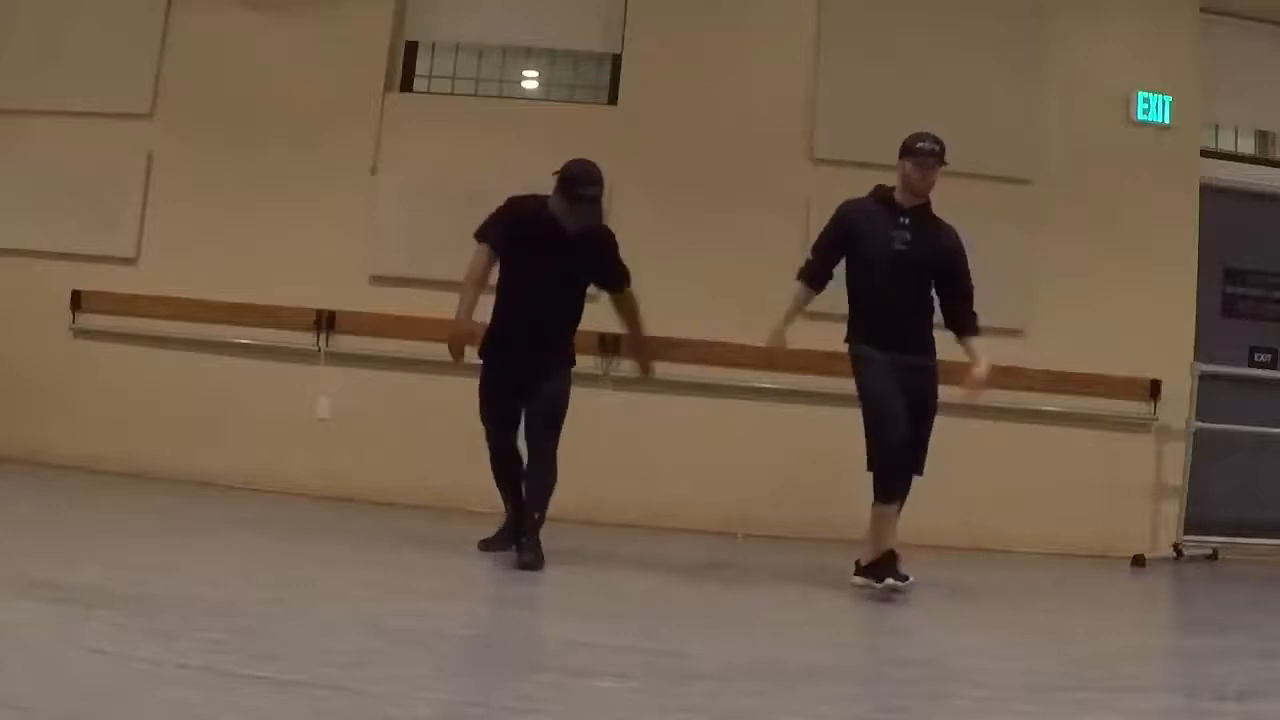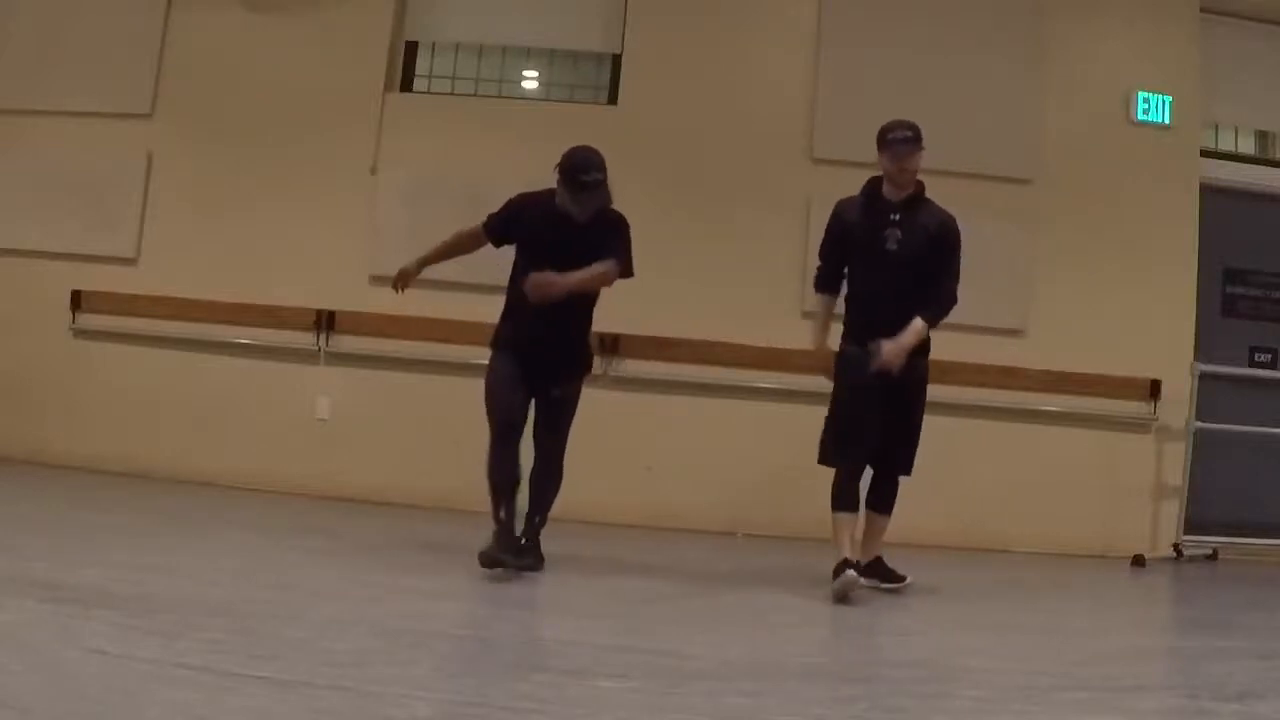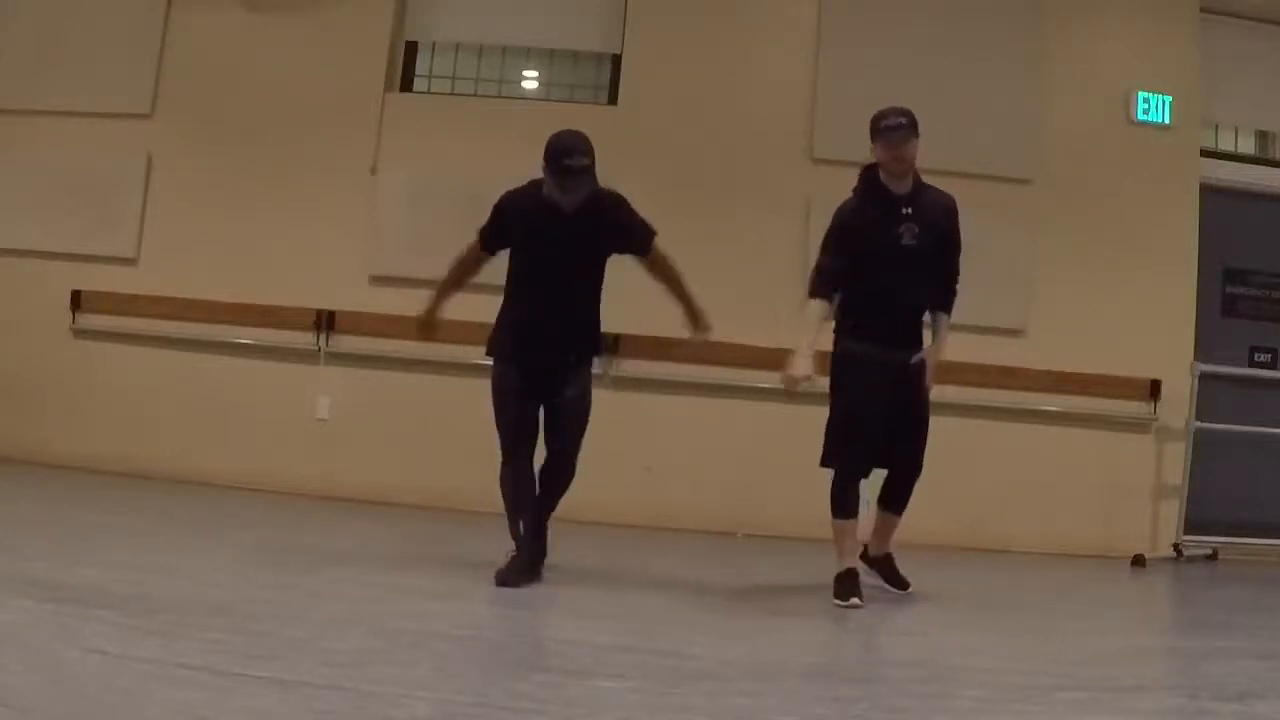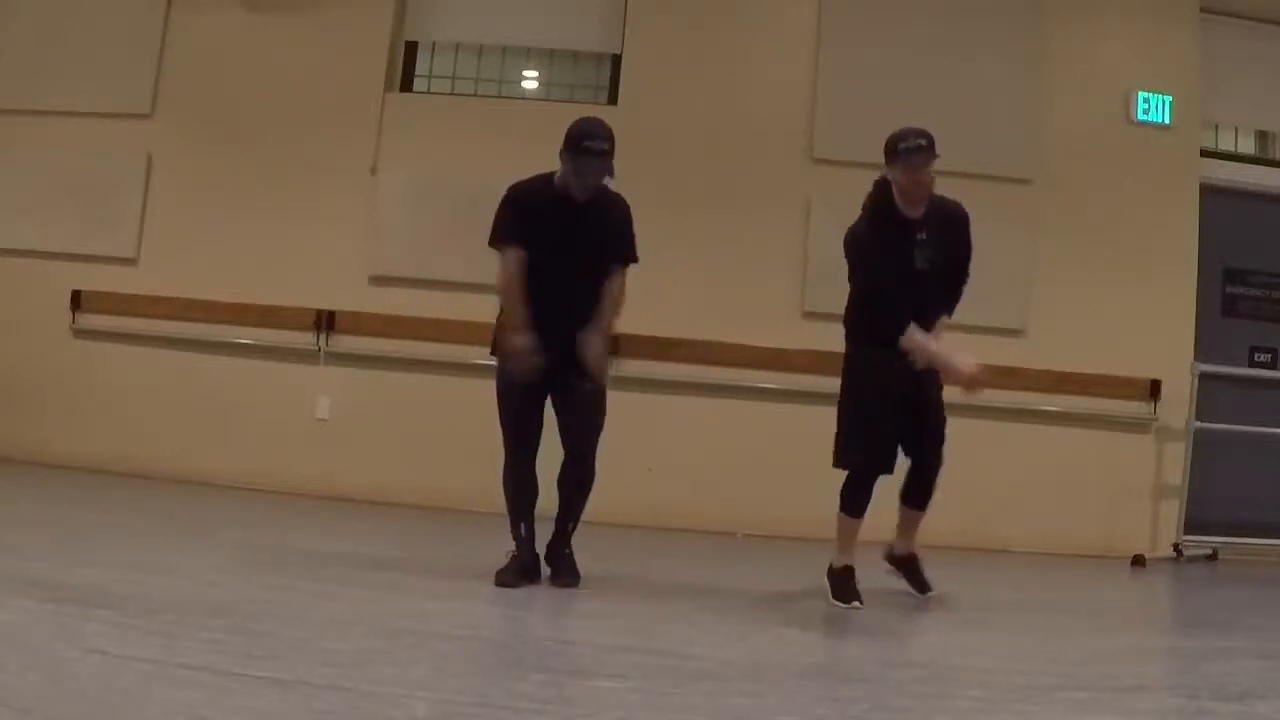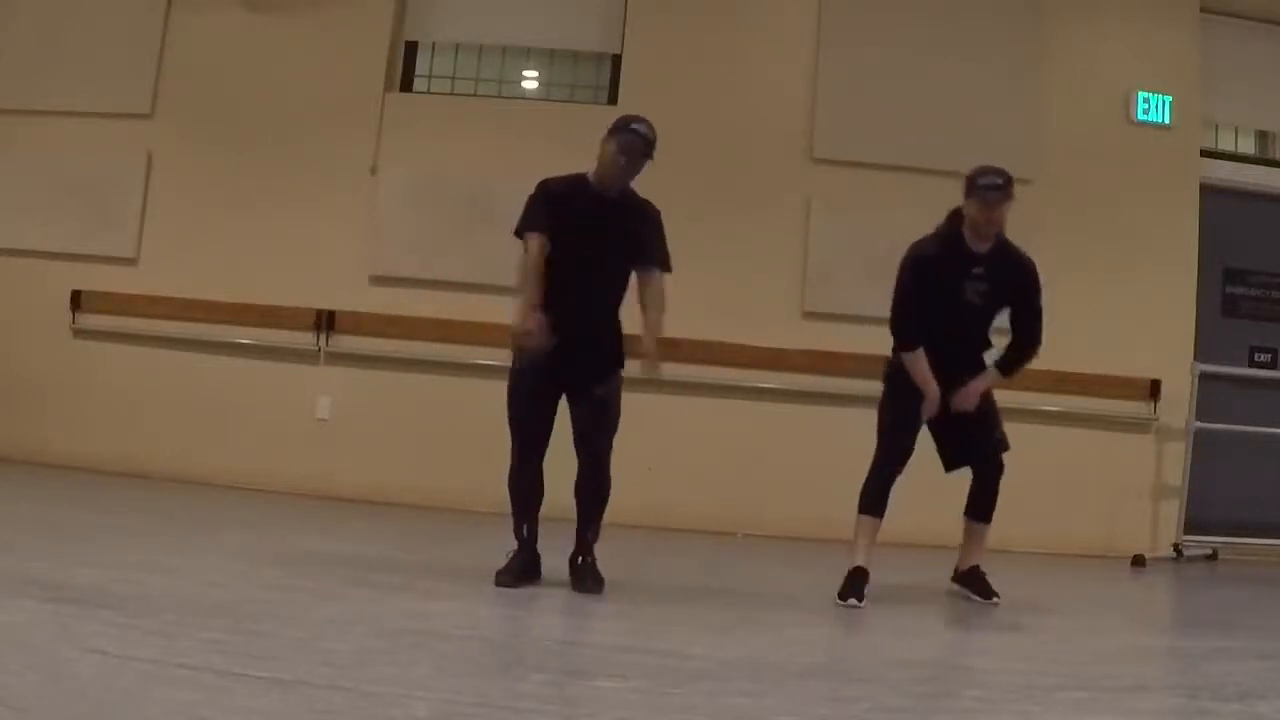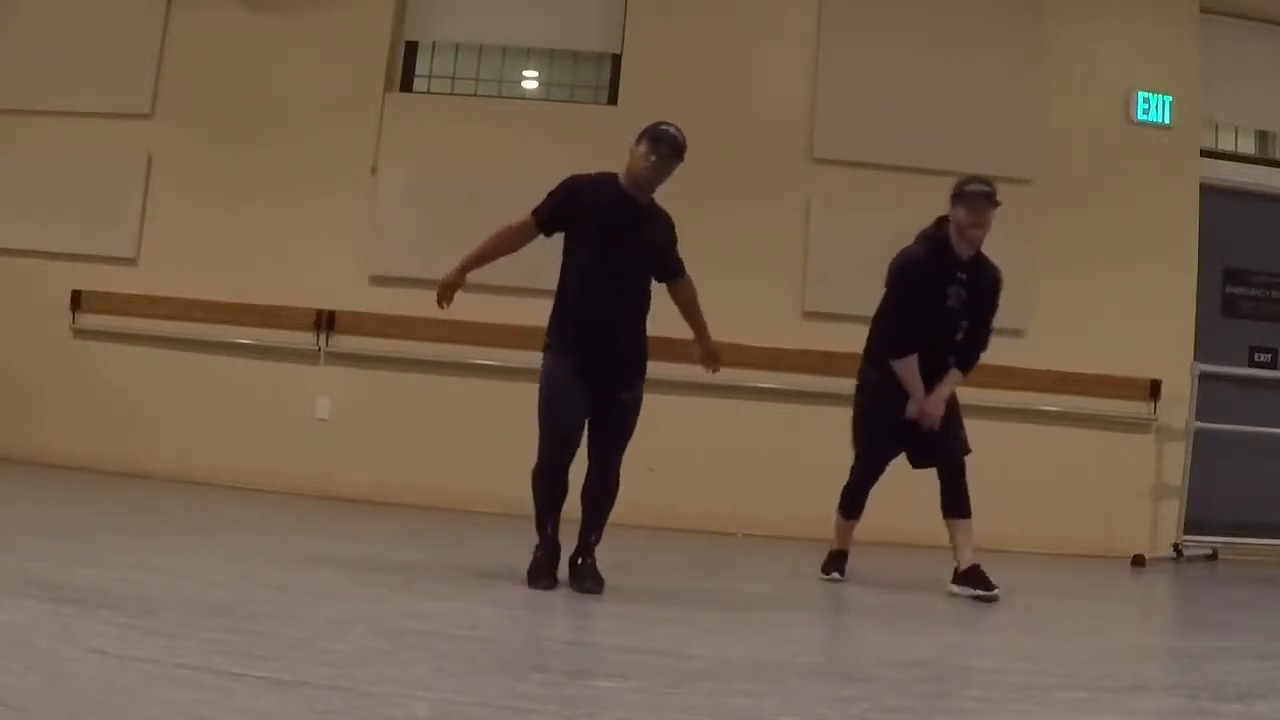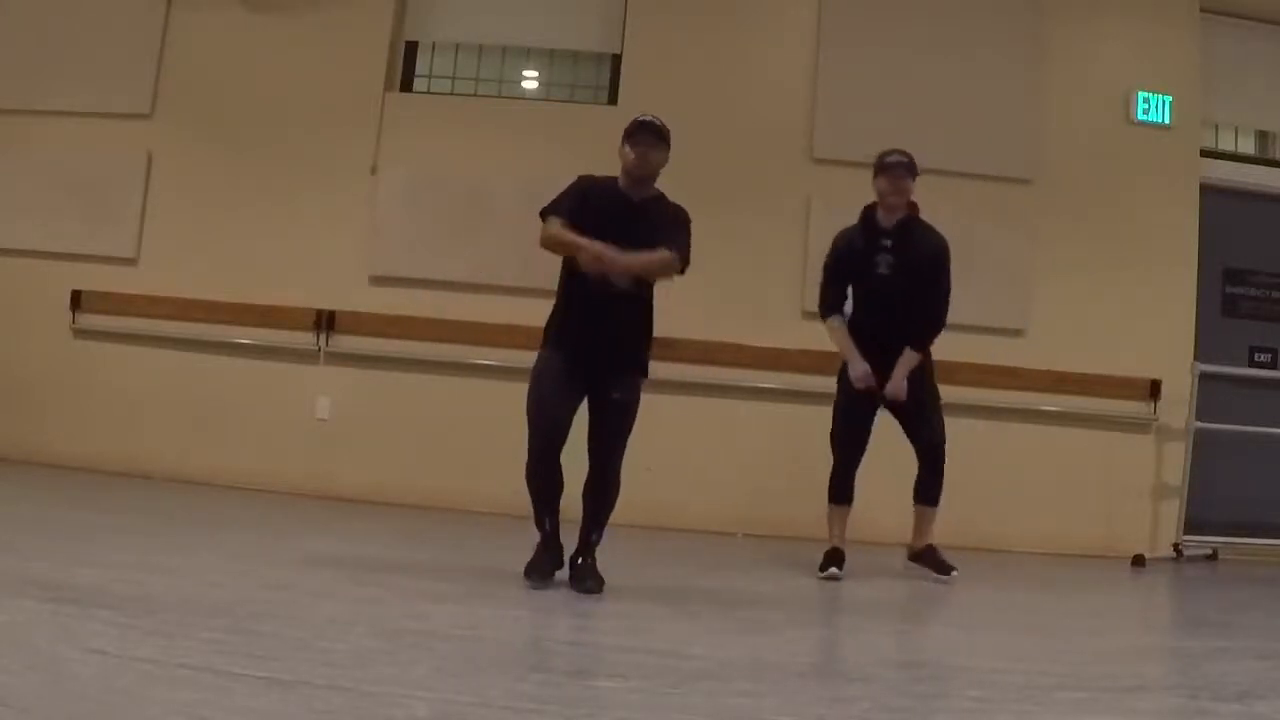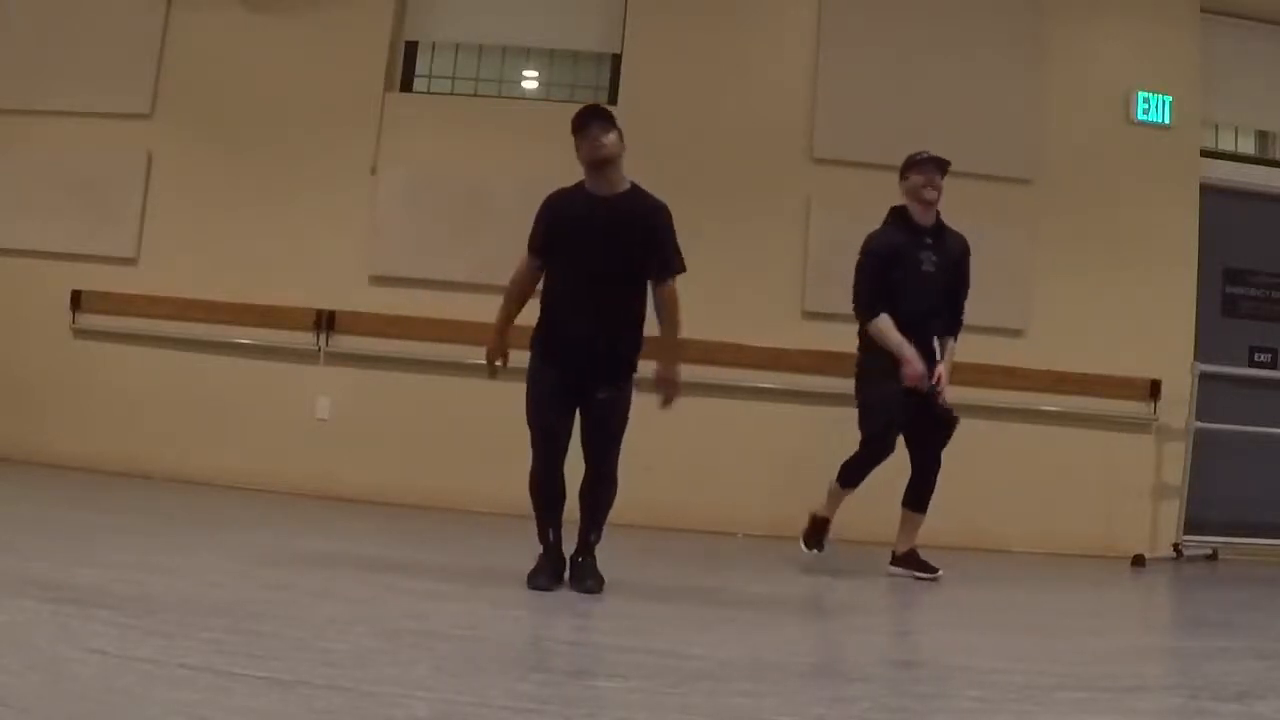
dt=0.5s
person 1, frame 1
left shoulder: (599, 241)
right shoulder: (519, 214)
left elbow: (621, 296)
right elbow: (483, 258)
left wrist: (640, 347)
right wrist: (464, 313)
left hip: (552, 360)
right hip: (502, 349)
left knee: (543, 446)
right knee: (500, 439)
left ankle: (531, 536)
right ankle: (517, 519)
person 1, frame 2
left shoulder: (612, 225)
right shoulder: (528, 208)
left elbow: (609, 271)
right elbow: (478, 235)
left wrist: (565, 283)
right wrist: (420, 264)
left hip: (567, 357)
right hip: (513, 347)
left knee: (550, 450)
right knee: (504, 436)
left ankle: (530, 536)
right ankle: (503, 531)
person 1, frame 3
left shoulder: (610, 209)
right shoulder: (518, 205)
left elbow: (652, 256)
right elbow: (478, 252)
left wrist: (689, 306)
right wrist: (438, 300)
left hip: (573, 355)
right hip: (514, 350)
left knee: (563, 453)
right knee: (516, 451)
left ankle: (536, 526)
right ankle: (525, 549)
person 1, frame 4
left shoulder: (614, 210)
right shoulder: (524, 197)
left elbow: (616, 277)
right elbow: (511, 267)
left wrist: (599, 333)
right wrist: (517, 331)
left hip: (582, 353)
right hip: (523, 347)
left knee: (582, 454)
right knee: (520, 453)
left ankle: (561, 546)
right ankle: (524, 551)
person 1, frame 5
left shoulder: (642, 216)
right shoulder: (555, 193)
left elbow: (652, 279)
right elbow: (534, 251)
left wrist: (650, 336)
right wrist: (529, 309)
left hip: (599, 358)
right hip: (538, 350)
left knee: (595, 460)
right knee: (526, 454)
left ankle: (585, 556)
right ankle: (525, 552)
person 1, frame 6
left shoulder: (660, 225)
right shoulder: (583, 191)
left elbow: (678, 280)
right elbow: (524, 230)
left wrist: (704, 339)
right wrist: (462, 269)
left hip: (626, 361)
right hip: (569, 350)
left knee: (606, 464)
right knee: (555, 452)
left ankle: (585, 555)
right ankle: (547, 546)
person 1, frame 7
left shoulder: (671, 218)
right shoulder: (587, 191)
left elbow: (668, 262)
right elbow: (550, 232)
left wrist: (622, 261)
right wrist: (592, 254)
left hip: (623, 357)
right hip: (565, 344)
left knee: (606, 461)
right knee: (543, 444)
left ankle: (586, 556)
right ankle: (548, 544)
person 1, frame 8
left shoulder: (649, 212)
right shoulder: (559, 204)
left elbow: (664, 286)
right elbow: (530, 269)
left wrist: (669, 359)
right wrist: (501, 329)
left hip: (612, 363)
right hip: (551, 354)
left knee: (602, 463)
right knee: (547, 458)
left ankle: (586, 555)
right ankle: (550, 552)
person 2, frame 1
left shoulder: (944, 238)
right shoulder: (856, 215)
left elbow: (958, 305)
right elbow: (815, 273)
left wrist: (978, 356)
right wrist: (784, 323)
left hip: (919, 359)
right hip: (871, 352)
left knee: (905, 454)
right knee: (891, 442)
left ankle: (872, 558)
right ankle: (884, 550)
person 2, frame 2
left shoulder: (940, 225)
right shoulder: (849, 213)
left elbow: (944, 297)
right elbow: (827, 277)
left wrist: (904, 342)
right wrist: (821, 334)
left hip: (910, 359)
right hip: (858, 353)
left knee: (893, 461)
right knee: (849, 455)
left ankle: (869, 557)
right ankle: (845, 559)
person 2, frame 3
left shoulder: (941, 208)
right shoulder: (855, 211)
left elbow: (944, 284)
right elbow: (825, 285)
left wrist: (938, 346)
right wrist: (804, 351)
left hip: (909, 353)
right hip: (860, 351)
left knee: (908, 460)
right knee: (851, 459)
left ankle: (877, 550)
right ankle: (846, 569)
person 2, frame 4
left shoulder: (952, 218)
right shoulder: (866, 234)
right elbow: (889, 315)
left wrist: (933, 345)
right wrist: (949, 360)
left hip: (920, 355)
right hip: (871, 358)
left knee: (930, 456)
right knee: (867, 462)
left ankle: (903, 549)
right ankle: (841, 566)
person 2, frame 5
left shoulder: (1019, 269)
right shoulder: (927, 255)
left elbow: (1027, 340)
right elbow: (904, 331)
left wrist: (980, 385)
right wrist: (929, 391)
left hip: (969, 374)
right hip: (912, 373)
left knee: (990, 464)
right knee: (887, 461)
left ankle: (969, 566)
right ankle: (858, 567)
person 2, frame 6
left shoulder: (988, 278)
right shoulder: (913, 262)
left elbow: (973, 345)
right elbow: (896, 337)
left wrist: (938, 395)
right wrist: (916, 396)
left hip: (937, 379)
right hip: (884, 375)
left knee: (953, 464)
right knee: (869, 464)
left ankle: (966, 567)
right ankle: (839, 549)
person 2, frame 7
left shoulder: (930, 244)
right shoulder: (850, 240)
left elbow: (933, 318)
right elbow: (829, 306)
left wrist: (902, 372)
right wrist: (853, 359)
left hip: (912, 366)
right hip: (860, 363)
left knee: (933, 450)
right knee: (846, 453)
left ankle: (923, 545)
right ankle: (836, 549)
person 2, frame 8
left shoulder: (955, 246)
right shoulder: (883, 240)
left elbow: (953, 314)
right elbow: (867, 308)
left wrist: (945, 363)
right wrist: (905, 356)
left hip: (924, 366)
right hip: (881, 363)
left knee: (928, 459)
right knee: (878, 444)
left ankle: (904, 551)
right ankle: (823, 514)
